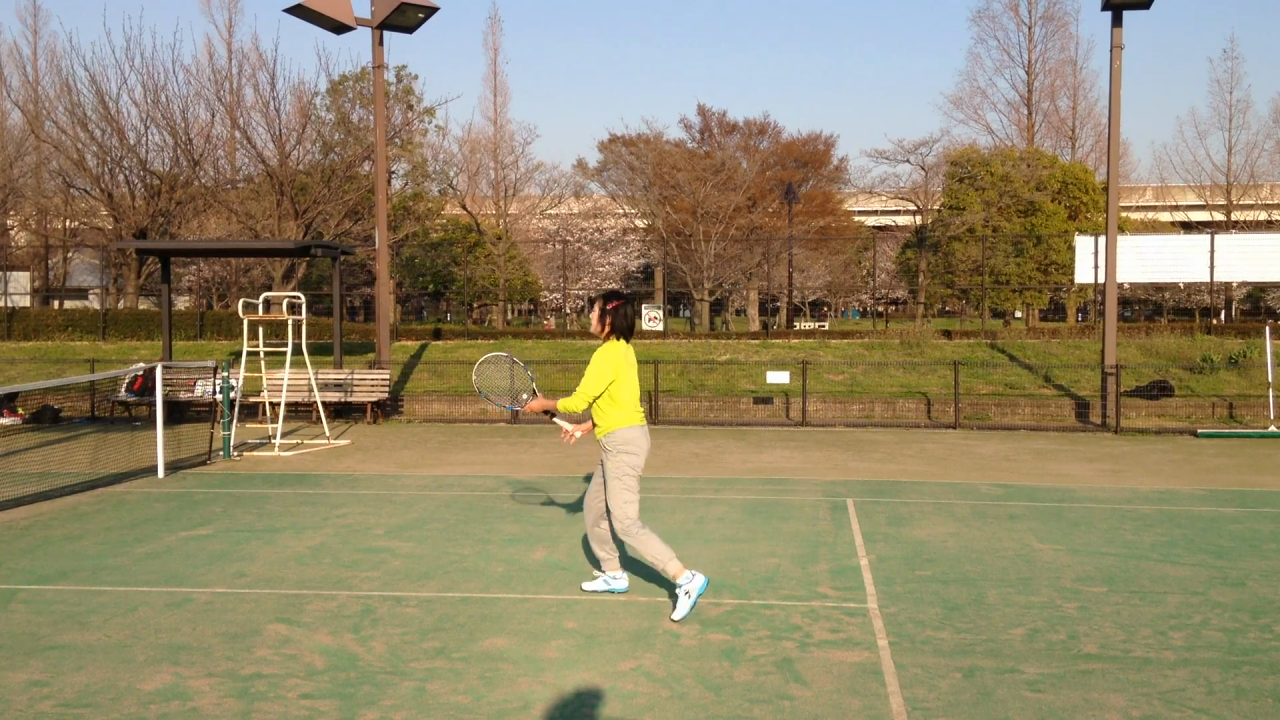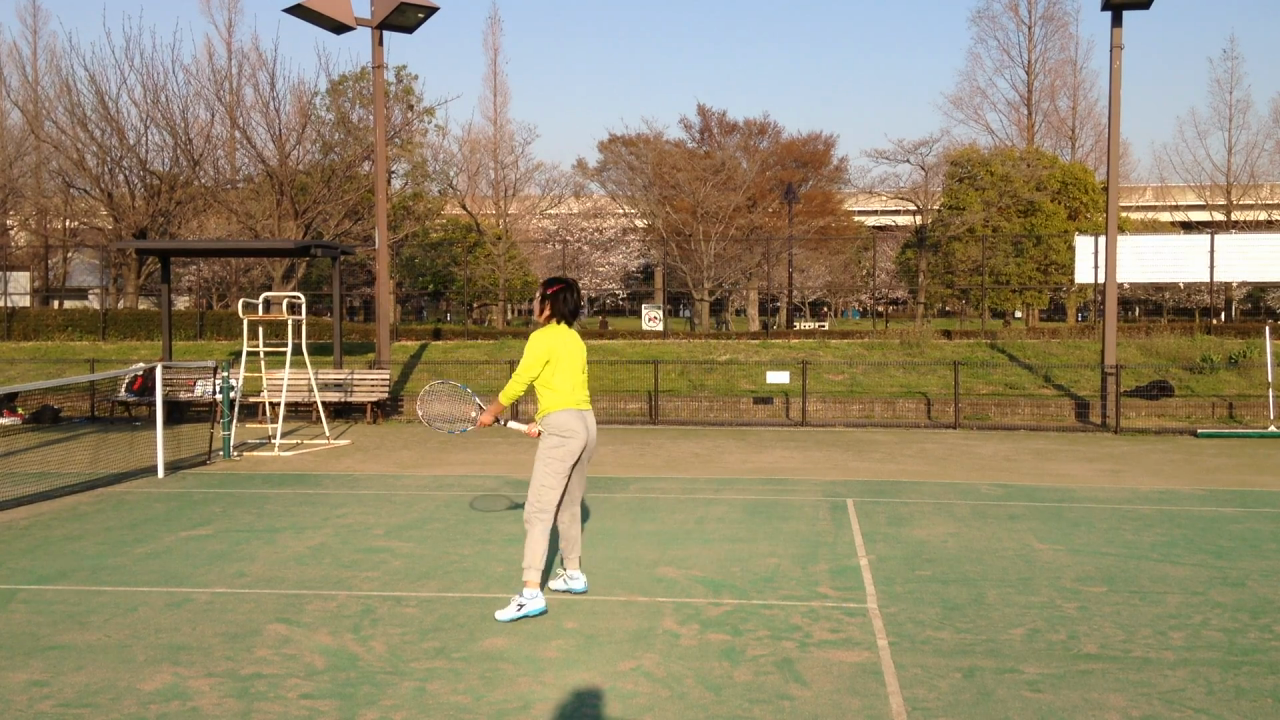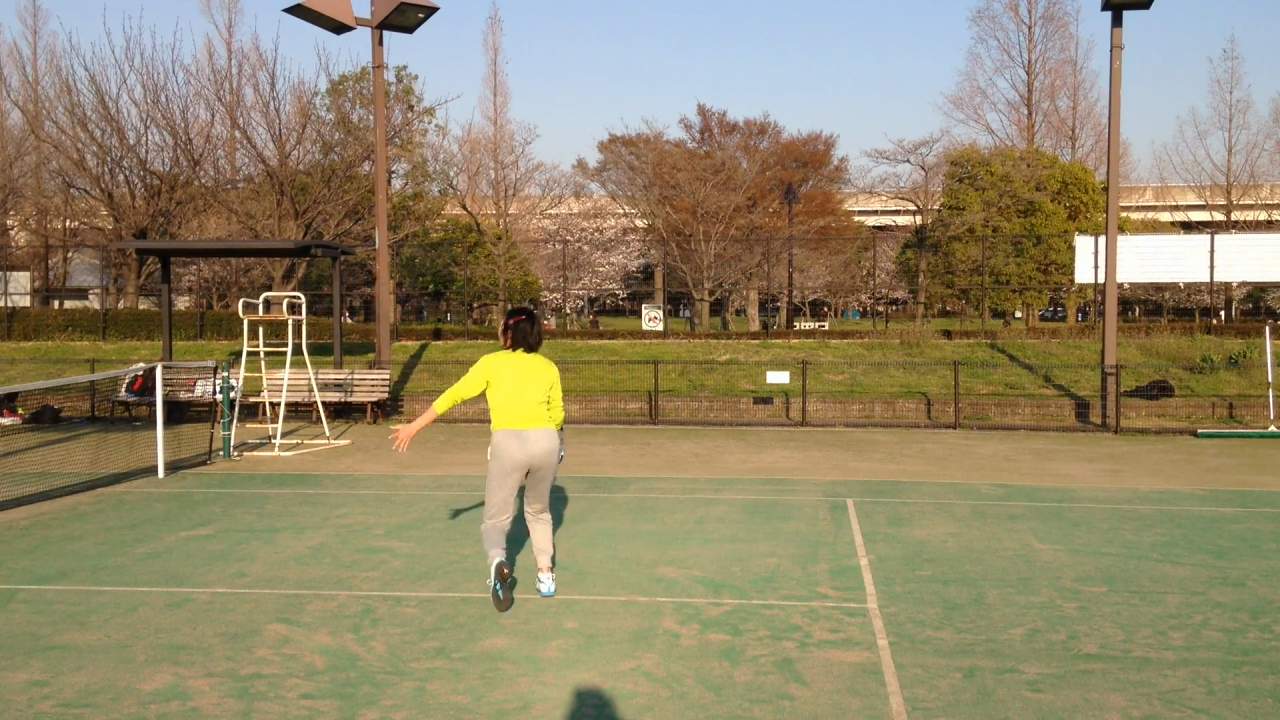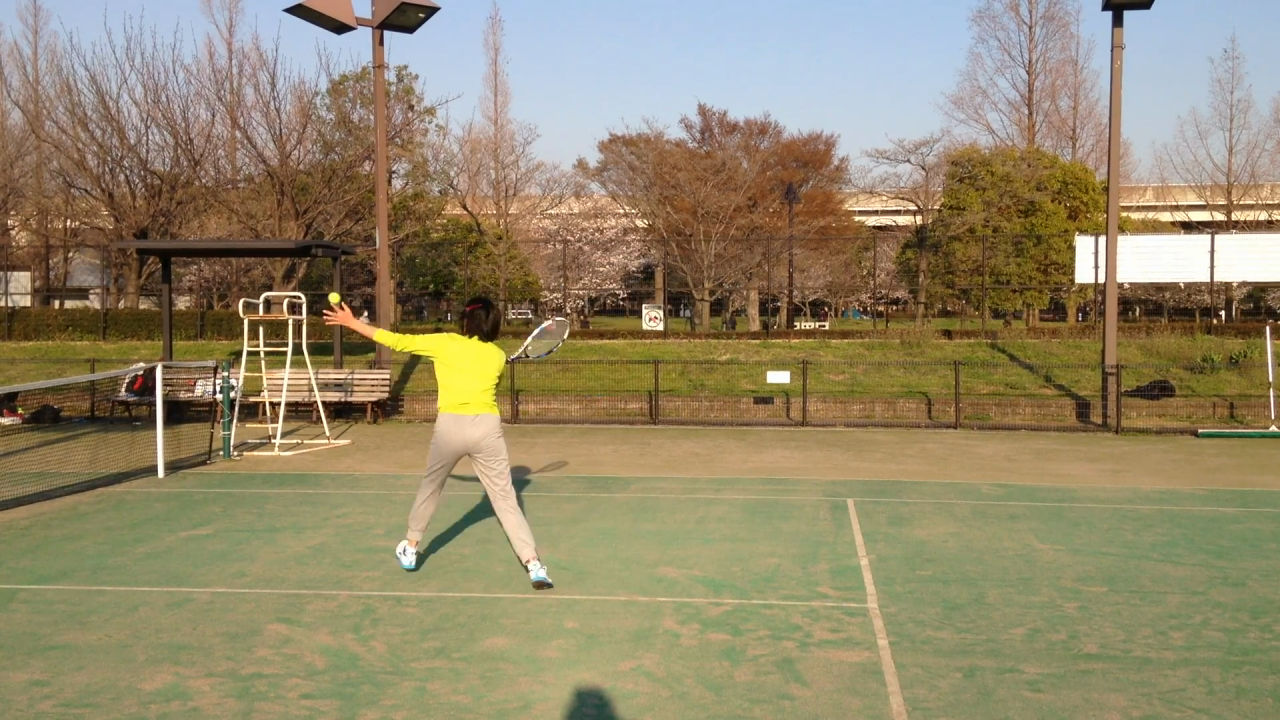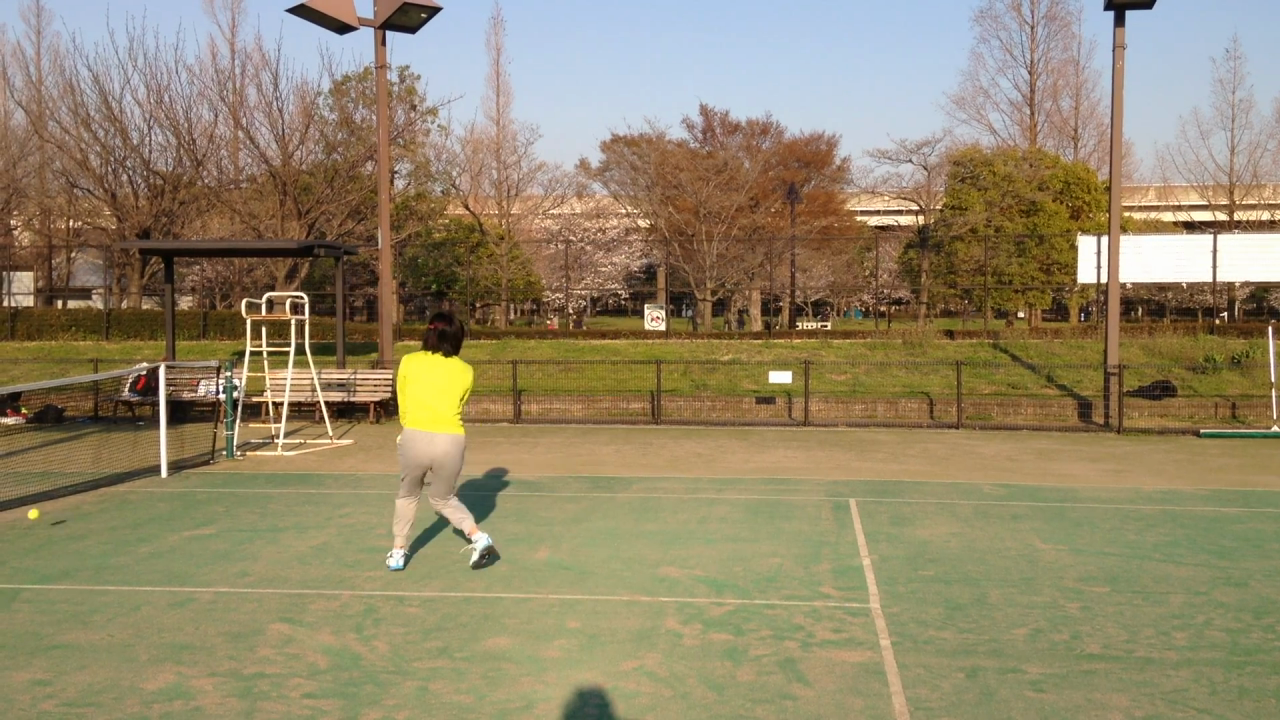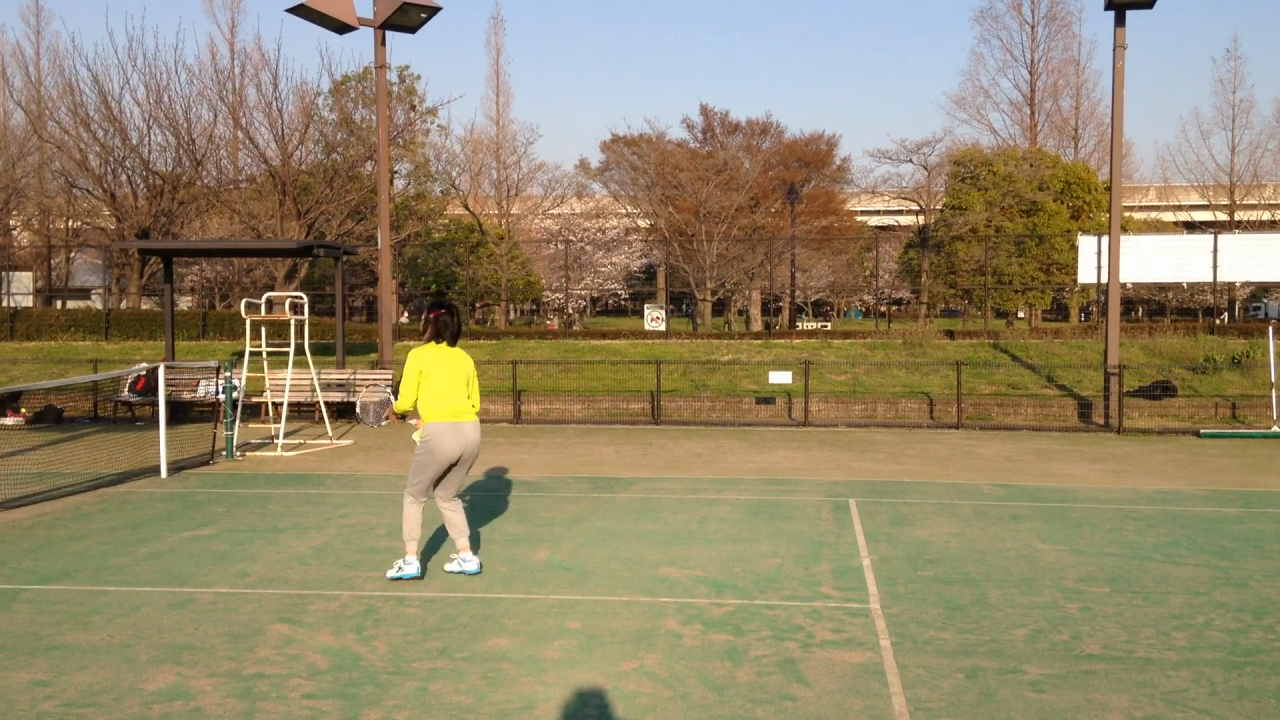
dt=0.3s
person 1, frame 1
left shoulder: (608, 354)
right shoulder: (622, 351)
left elbow: (579, 401)
left wrist: (544, 405)
right wrist: (585, 427)
left hip: (624, 446)
right hip: (624, 442)
left knee: (627, 526)
right knee: (593, 509)
left ankle: (687, 579)
right ankle: (613, 573)
person 1, frame 2
left shoulder: (543, 338)
right shoulder: (575, 341)
left elbow: (517, 386)
left wrist: (492, 412)
left hip: (562, 430)
right hip: (584, 425)
left knee: (537, 513)
right knee: (568, 505)
left ankle: (531, 594)
right ankle: (573, 574)
person 1, frame 3
left shoulder: (493, 362)
right shoulder: (549, 367)
left elbow: (453, 395)
left wrist: (415, 426)
left hip: (509, 443)
right hip: (545, 441)
left knee: (495, 523)
right knee: (538, 511)
left ankle: (500, 564)
right ankle: (546, 575)
person 1, frame 4
left shoulder: (446, 342)
right shoulder: (498, 355)
left elbow: (396, 341)
left wrist: (352, 323)
left hip: (451, 427)
right hip: (486, 427)
left knee: (431, 486)
right knee: (505, 502)
left ankle: (411, 548)
right ankle: (534, 565)
person 1, frame 5
left shoulder: (409, 362)
right shoulder: (466, 371)
left elbow: (403, 409)
left hip: (416, 440)
right hip: (451, 443)
left knee: (408, 494)
right knee: (444, 499)
left ankle: (399, 552)
right ankle: (478, 538)
person 1, frame 6
left shoulder: (418, 355)
right shoulder: (465, 358)
left elbow: (406, 402)
left wrist: (394, 409)
left hip: (440, 434)
right hip: (471, 432)
left knee: (414, 496)
right knee: (447, 495)
left ankle: (410, 559)
right ankle: (466, 556)
